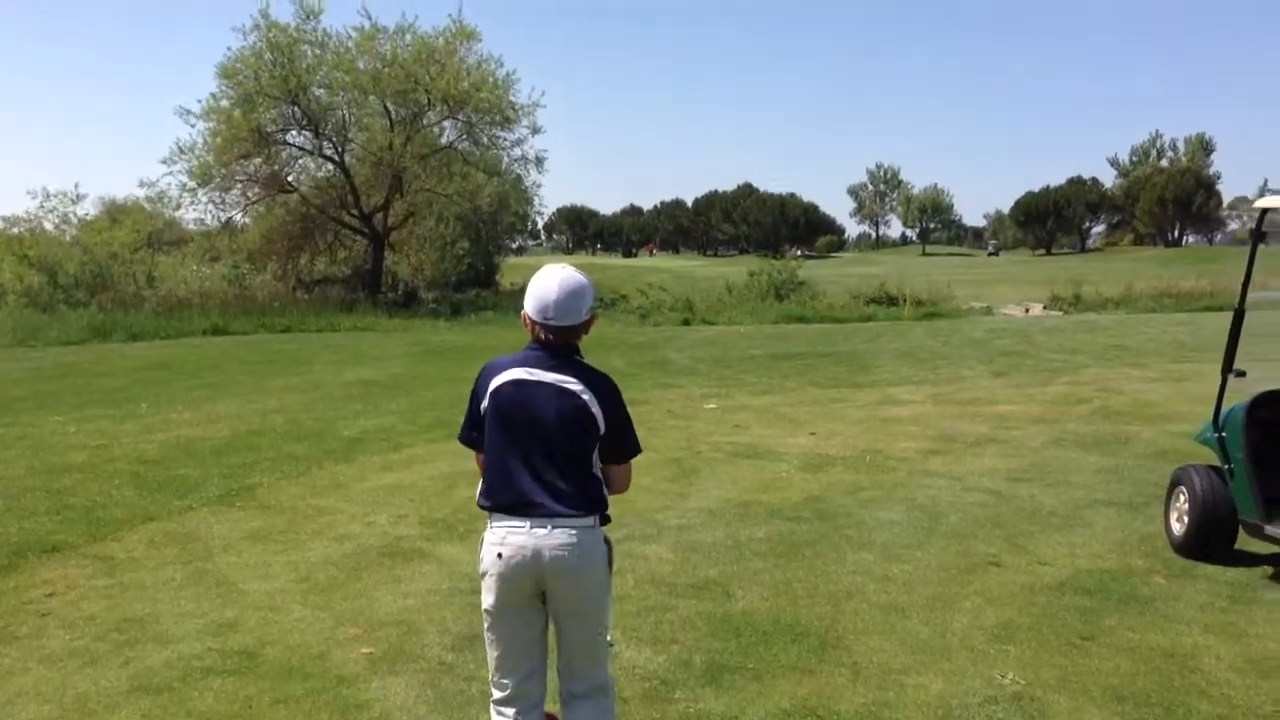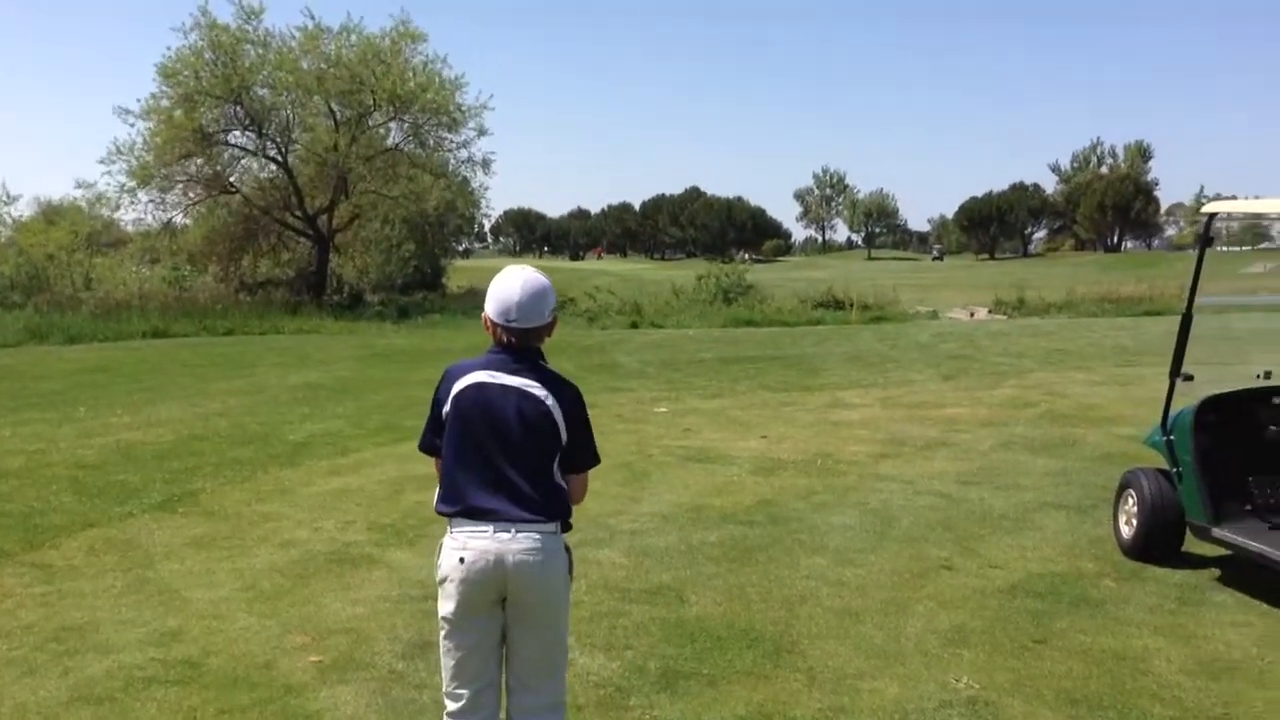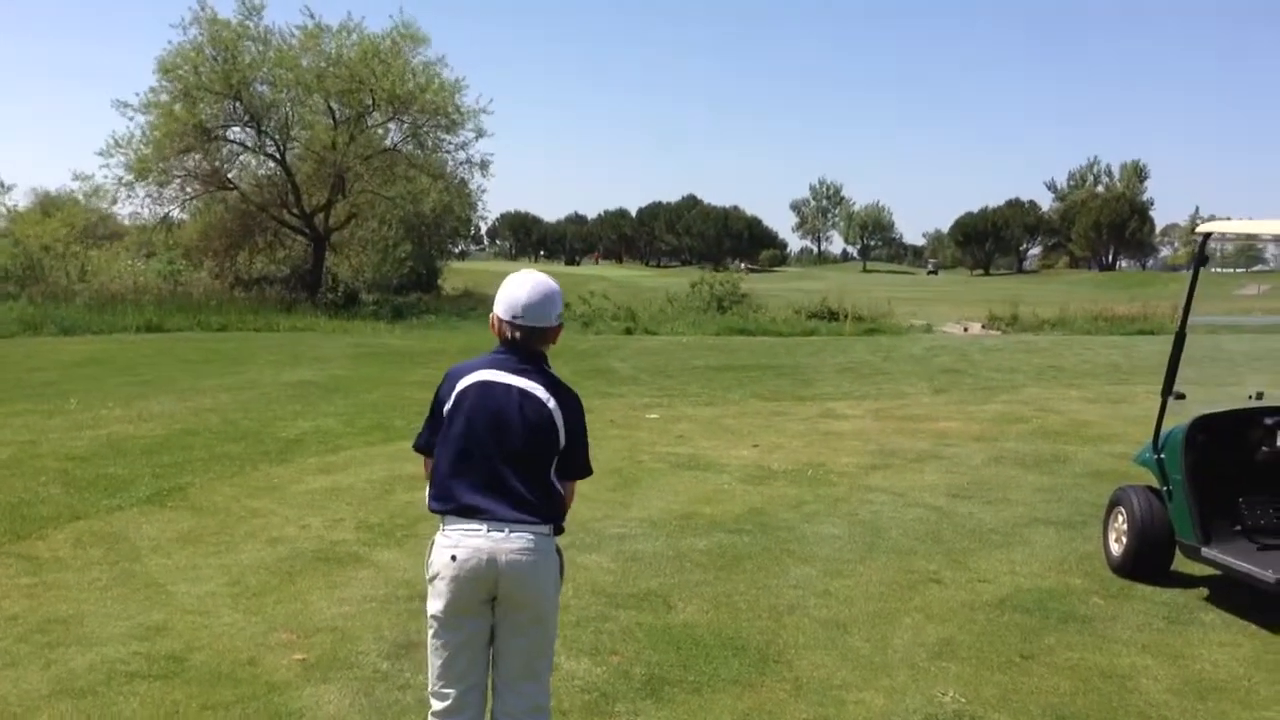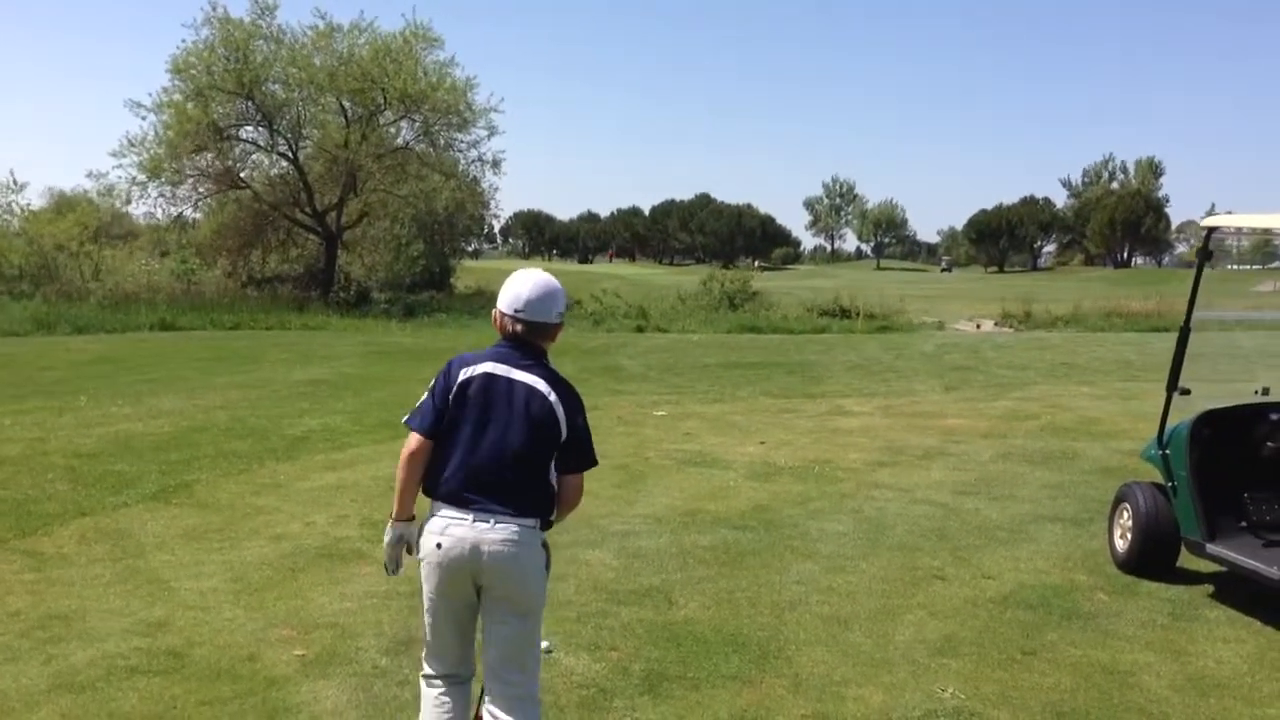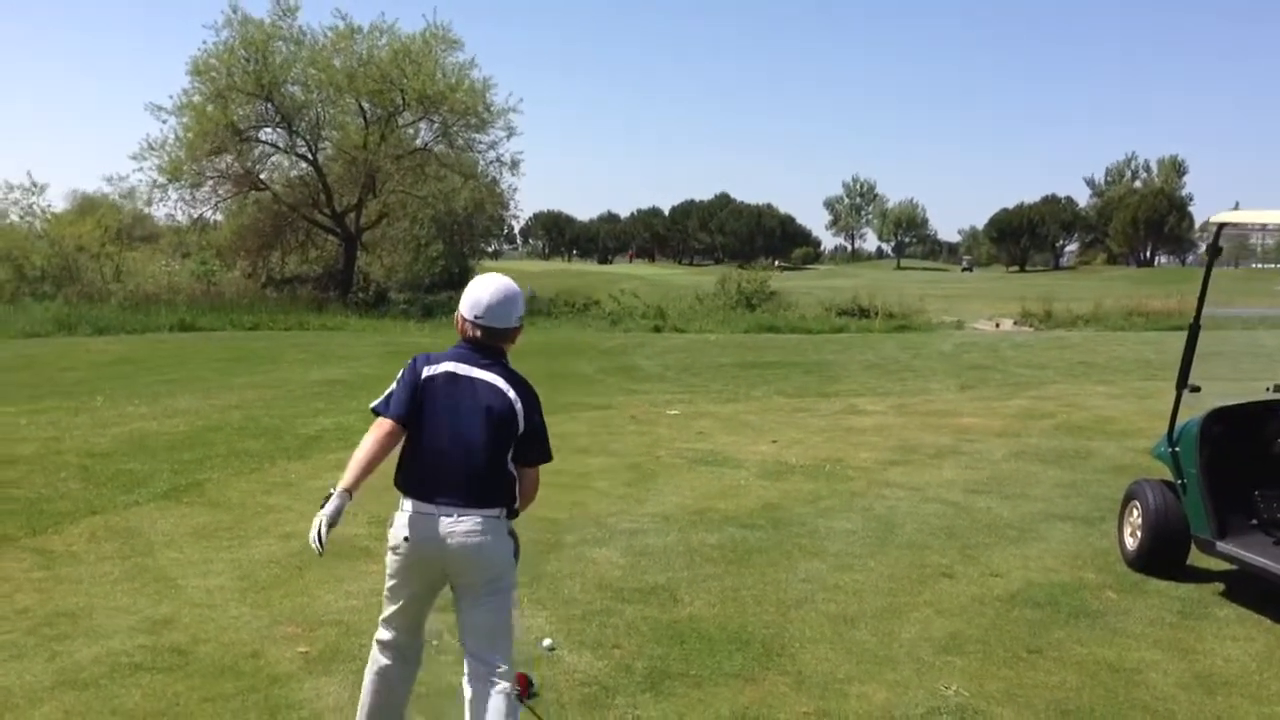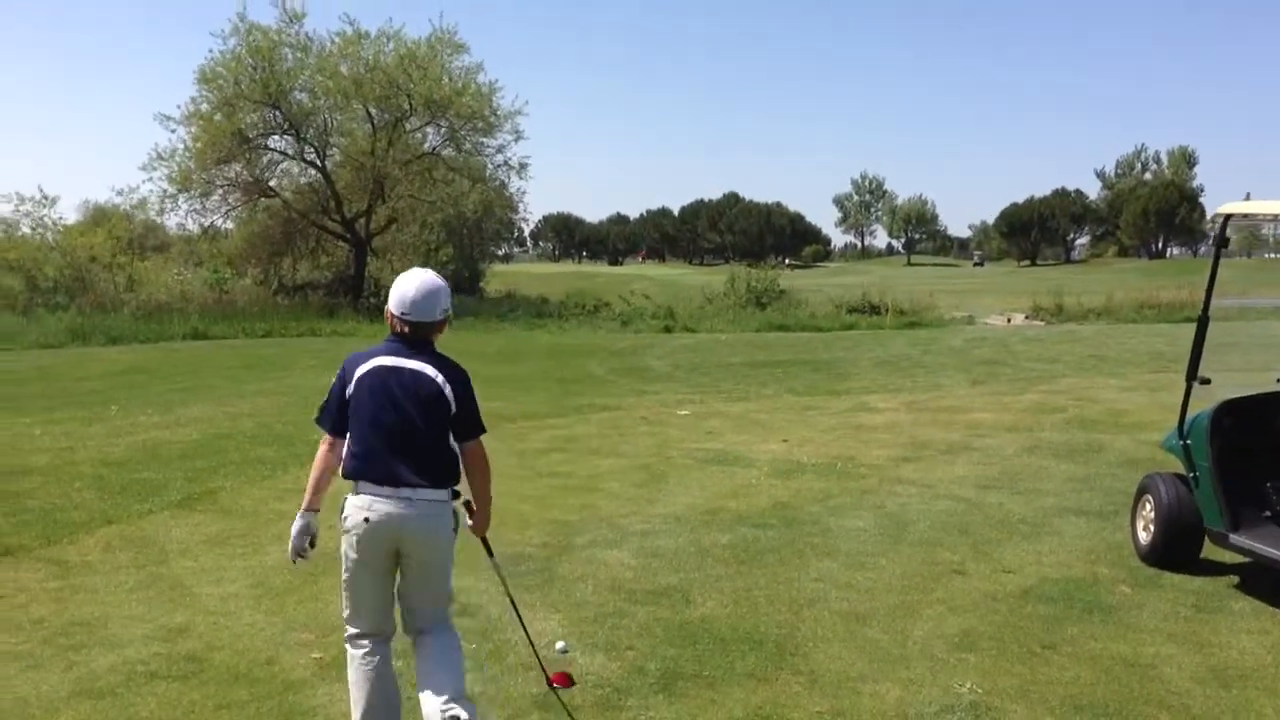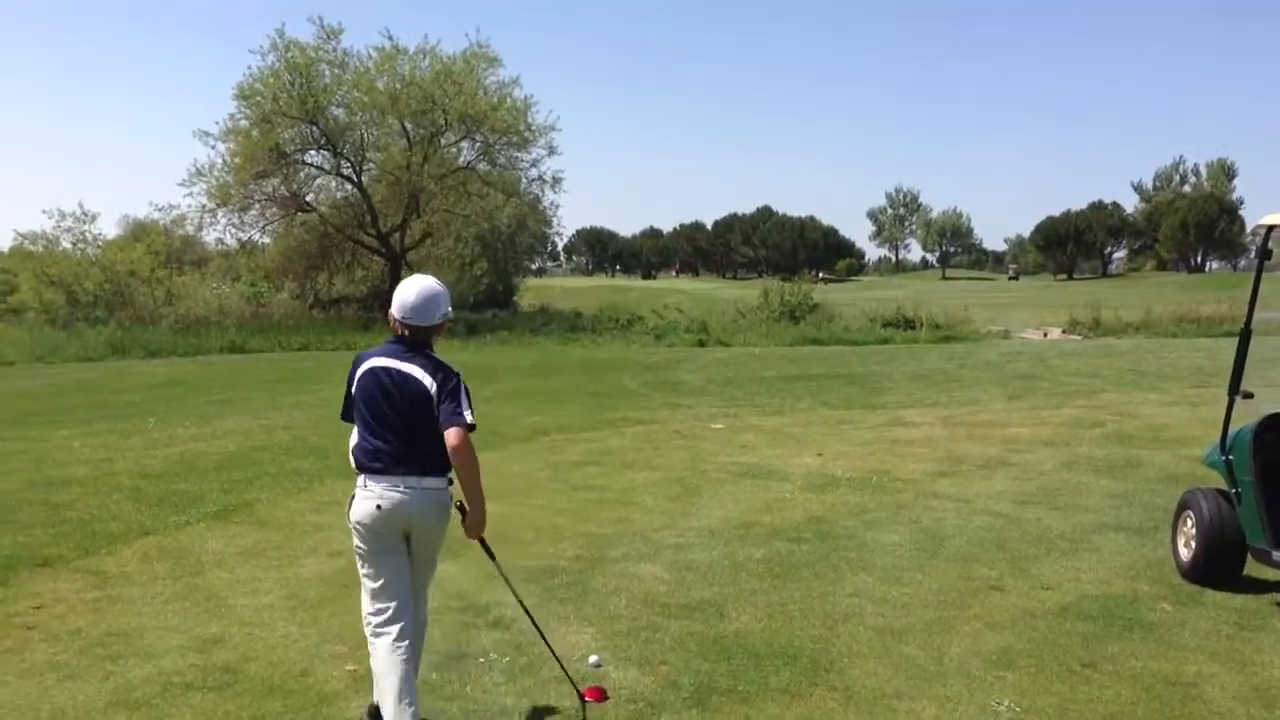
dt=0.3s
person 1, frame 1
left shoulder: (493, 377)
right shoulder: (598, 388)
left elbow: (482, 460)
right elbow: (619, 482)
left hip: (507, 541)
right hip: (577, 543)
person 1, frame 2
left shoulder: (456, 380)
right shoulder: (561, 394)
left elbow: (442, 469)
right elbow: (576, 492)
left hip: (467, 547)
right hip: (539, 550)
person 1, frame 3
left shoulder: (458, 380)
right shoulder: (562, 400)
left elbow: (430, 467)
right elbow: (565, 496)
left hip: (459, 546)
right hip: (530, 552)
person 1, frame 4
left shoulder: (459, 371)
right shoulder: (562, 395)
left elbow: (414, 451)
right elbow: (571, 492)
left wrist: (401, 520)
left hip: (448, 533)
right hip: (517, 543)
left knee: (444, 675)
person 1, frame 5
left shoulder: (424, 368)
right shoulder: (518, 393)
left elbow: (384, 432)
right elbow: (528, 485)
left wrist: (341, 494)
left hip: (418, 526)
right hip: (483, 534)
left knee: (395, 642)
right knee: (490, 670)
person 1, frame 6
left shoulder: (357, 367)
right shoulder: (451, 375)
left elbow: (331, 445)
right elbow: (473, 456)
left wrist: (308, 511)
right wrist: (483, 512)
left hip: (368, 509)
right hip: (432, 512)
left knee: (367, 635)
right knee: (431, 626)
person 1, frame 7
left shoulder: (363, 365)
right shoulder: (443, 377)
right elbow: (457, 443)
right wrist: (477, 507)
left hip: (375, 496)
right hip: (430, 498)
left knee: (384, 616)
right knee: (411, 601)
